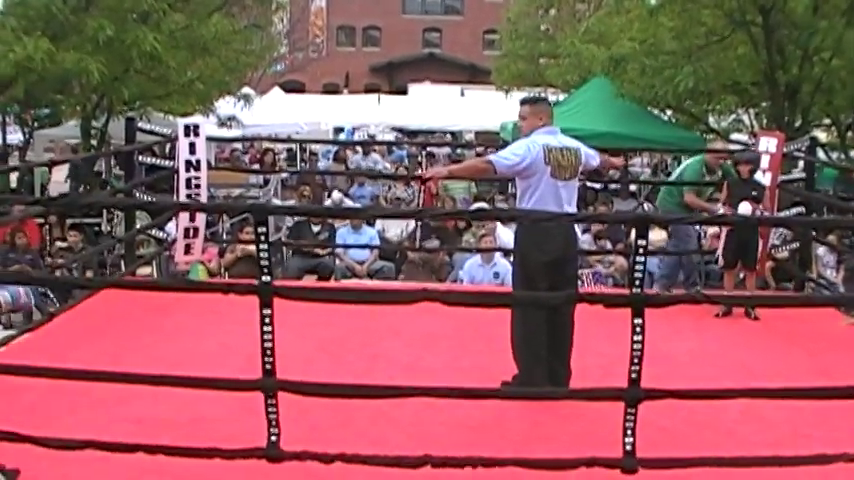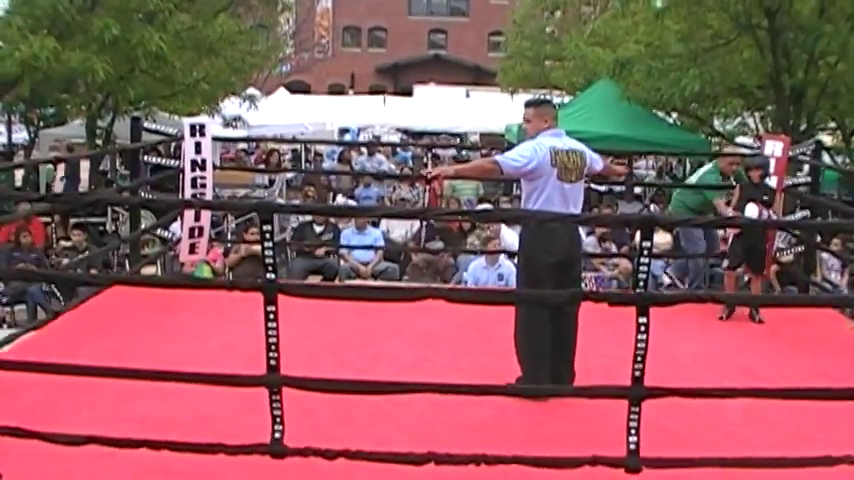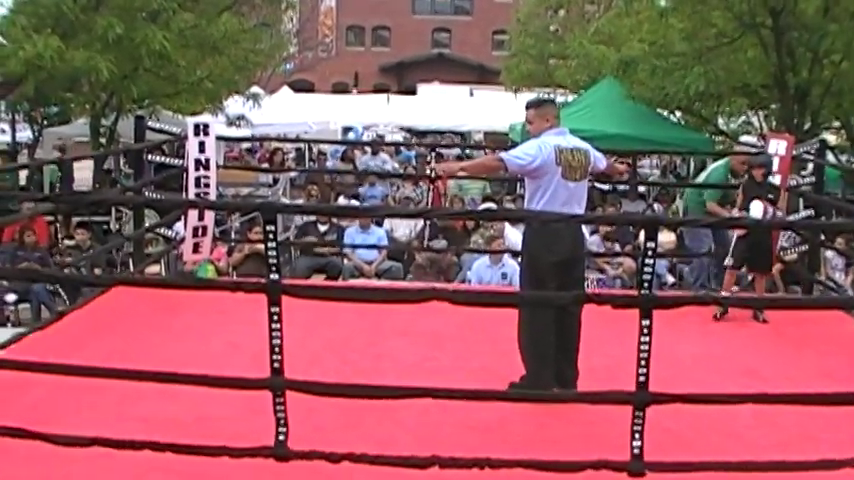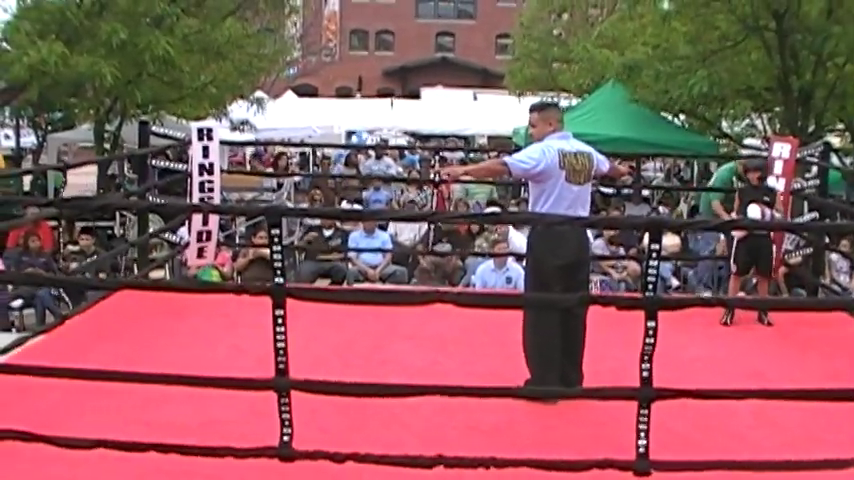
dt=0.2s
person 1, frame 1
left shoulder: (528, 147)
right shoulder: (575, 148)
left elbow: (487, 165)
right elbow: (598, 159)
left wrist: (446, 171)
right wrist: (614, 163)
left hip: (535, 232)
right hip: (565, 232)
left knee: (529, 306)
right knee: (561, 305)
left ankle: (531, 380)
right ankle: (558, 376)
person 1, frame 2
left shoulder: (535, 149)
right shoulder: (580, 150)
left elbow: (493, 166)
right elbow: (601, 165)
left wrist: (454, 169)
right wrist: (617, 171)
left hip: (540, 234)
right hip: (569, 234)
left knee: (533, 308)
right knee: (565, 307)
left ankle: (535, 381)
right ankle: (561, 377)
person 1, frame 3
left shoulder: (539, 147)
right shoulder: (584, 149)
left elbow: (498, 163)
right elbow: (604, 164)
left wrist: (458, 167)
right wrist: (619, 170)
left hip: (544, 233)
right hip: (573, 233)
left knee: (537, 308)
right knee: (568, 305)
left ankle: (539, 381)
right ankle: (565, 377)
person 1, frame 4
left shoulder: (542, 151)
right shoulder: (586, 152)
left elbow: (502, 166)
right elbow: (608, 167)
left wrist: (463, 170)
right wrist: (621, 171)
left hip: (548, 237)
right hip: (577, 237)
left knee: (542, 311)
right knee: (573, 308)
left ankle: (544, 383)
right ankle: (570, 380)
person 2, frame 1
left shoulder: (760, 188)
right shoulder: (730, 184)
right elbow: (721, 204)
left wrist: (757, 211)
left hip: (751, 232)
right hip: (732, 231)
left knee: (750, 270)
right knee: (729, 269)
left ankle: (749, 306)
right ankle: (727, 305)
person 2, frame 2
left shoulder: (772, 192)
right shoulder: (741, 187)
right elbow: (731, 208)
left wrist: (764, 214)
left hip: (759, 236)
right hip: (740, 234)
left knee: (756, 274)
right knee: (729, 270)
left ankle: (754, 309)
right ankle: (729, 305)
person 2, frame 3
left shoulder: (776, 190)
right shoulder: (745, 186)
right elbow: (737, 208)
left wrist: (769, 210)
right wrist: (738, 216)
left hip: (764, 235)
right hip: (744, 233)
left knee: (761, 273)
right knee: (731, 268)
left ankle: (758, 309)
right ankle: (723, 305)
person 2, frame 4
left shoulder: (772, 193)
right shoulder: (741, 191)
right elbow: (734, 213)
left wrist: (768, 213)
left hip: (763, 238)
right hip: (743, 237)
left knee: (763, 277)
right knee: (736, 274)
left ankle: (762, 312)
right ankle: (729, 310)
person 3, frame 1
left shoulder: (722, 167)
right shoulder: (694, 168)
right elbow: (688, 198)
right wrist: (713, 208)
left hip: (685, 207)
right hip: (672, 204)
left knee: (677, 245)
right knee: (689, 245)
left ankle: (662, 284)
right ankle: (691, 287)
person 3, frame 2
left shoulder: (732, 172)
right shoulder: (711, 176)
right elbow: (720, 206)
left hip: (700, 210)
right hip: (685, 208)
left knee: (712, 245)
right knee: (698, 249)
left ankle: (679, 270)
right ankle: (695, 289)
person 3, frame 3
left shoulder: (742, 170)
right shoulder: (720, 173)
right elbow: (710, 205)
right wrist: (730, 217)
left hip: (718, 206)
right hip: (698, 205)
left knee: (724, 244)
right knee: (704, 247)
left ankle: (719, 281)
right ankle: (700, 288)
person 3, frame 4
left shoulder: (752, 176)
right shoulder: (725, 174)
right elbow: (715, 204)
right wrist: (728, 219)
left hip: (735, 211)
right hip: (712, 211)
left knee: (736, 249)
right knee: (709, 248)
left ankle: (729, 287)
right ankle: (704, 289)
